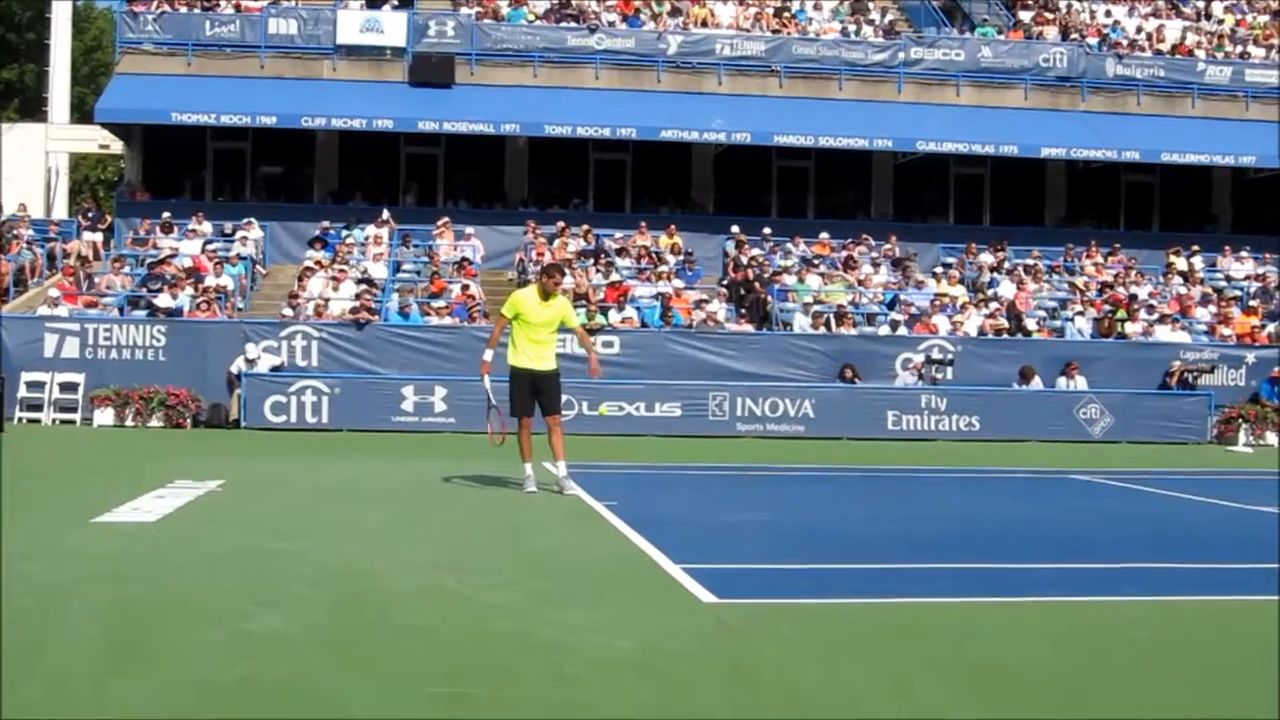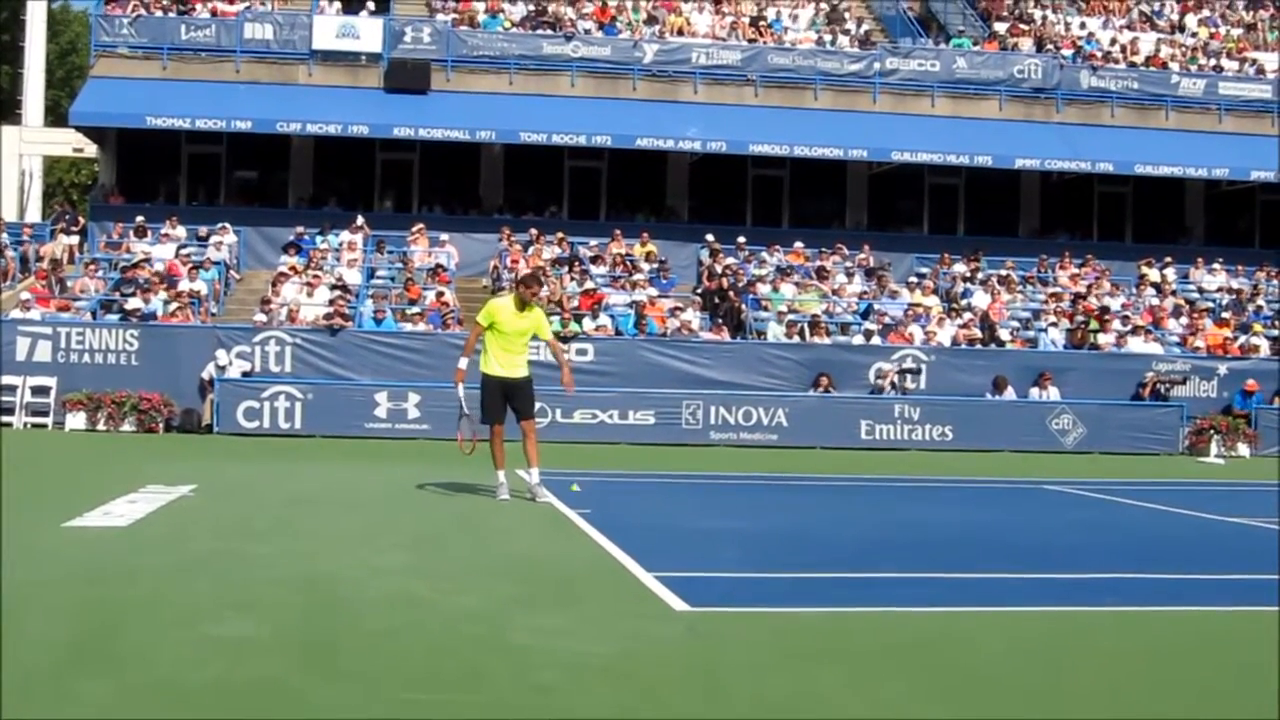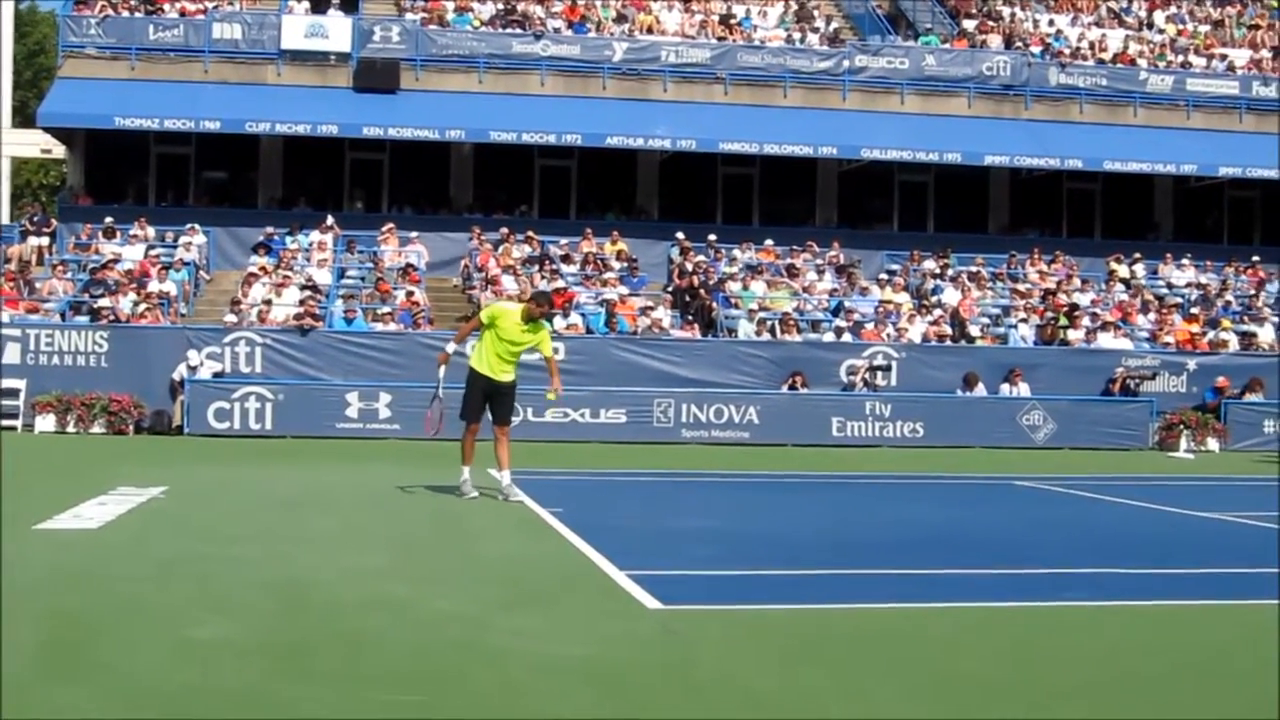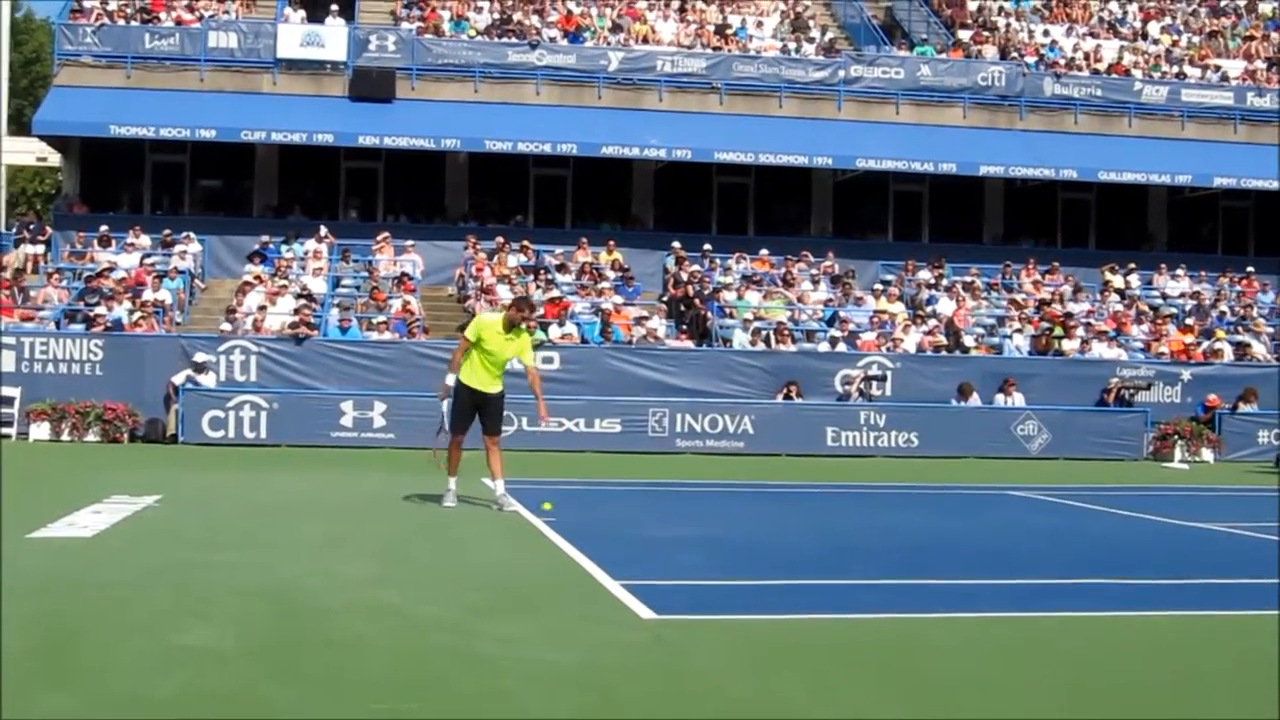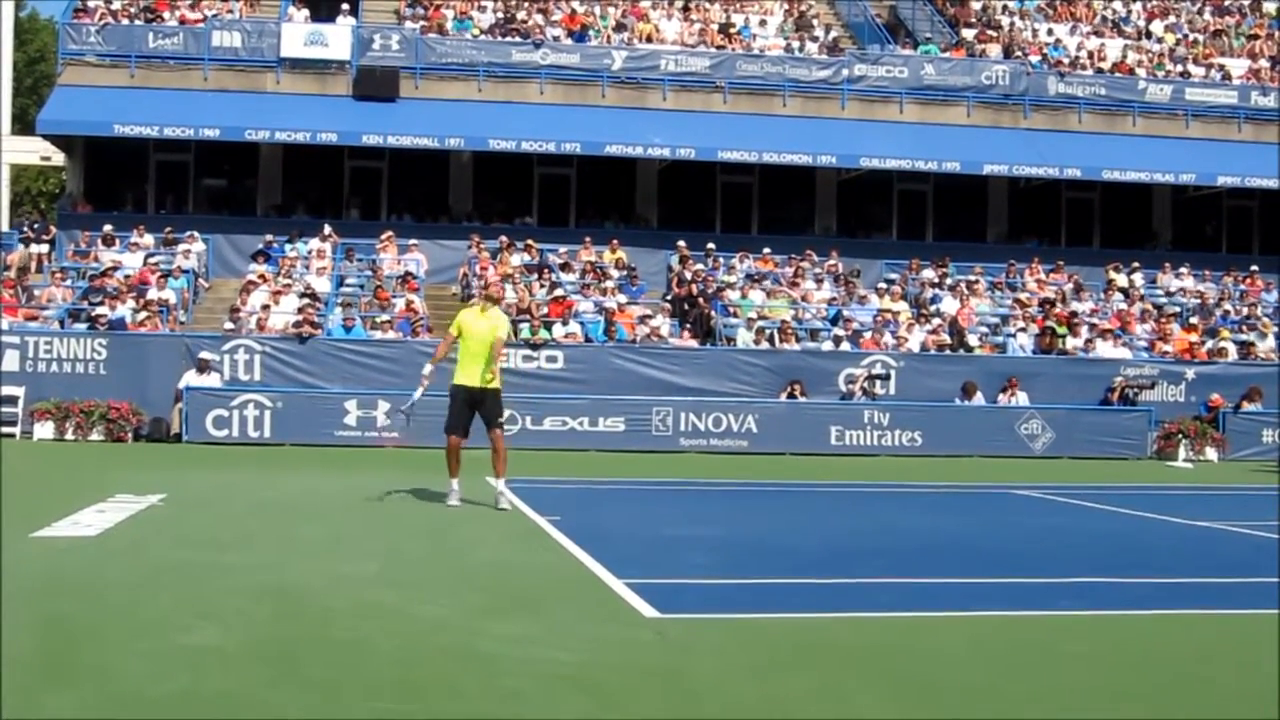
dt=1s
person 1, frame 1
left shoulder: (562, 303)
right shoulder: (520, 297)
left elbow: (579, 331)
right elbow: (499, 327)
left wrist: (592, 354)
right wrist: (487, 358)
left hip: (548, 370)
right hip: (521, 369)
left knee: (555, 421)
right knee: (524, 423)
left ankle: (562, 475)
right ankle: (529, 474)
person 1, frame 2
left shoulder: (537, 314)
right shoulder: (496, 306)
left elbow: (552, 342)
right elbow: (474, 334)
left wrist: (564, 367)
right wrist: (462, 366)
left hip: (520, 377)
right hip: (494, 376)
left knee: (529, 428)
right knee: (497, 430)
left ankle: (535, 482)
right ankle: (501, 481)
person 1, frame 3
left shoulder: (541, 330)
right shoulder: (501, 309)
left elbow: (549, 358)
right elbow: (470, 326)
left wrist: (555, 378)
right wrist: (449, 351)
left hip: (506, 381)
right hip: (480, 374)
left knee: (502, 432)
right knee: (472, 427)
left ankle: (506, 483)
right ankle: (465, 478)
person 1, frame 4
left shoulder: (523, 338)
right shoulder: (483, 321)
left elbow: (531, 372)
right elbow: (461, 350)
left wrist: (540, 402)
right wrist: (449, 380)
left hip: (493, 392)
right hip: (467, 387)
left knee: (493, 442)
right knee: (457, 438)
left ankle: (500, 493)
right ankle: (451, 488)
person 1, frame 5
left shoulder: (501, 319)
right shoulder: (465, 315)
left elbow: (498, 343)
right elbow: (447, 343)
left wrist: (492, 364)
right wrist: (429, 368)
left hip: (488, 387)
right hip: (462, 386)
left knee: (497, 436)
right knee: (453, 441)
left ankle: (501, 489)
right ankle: (454, 488)
